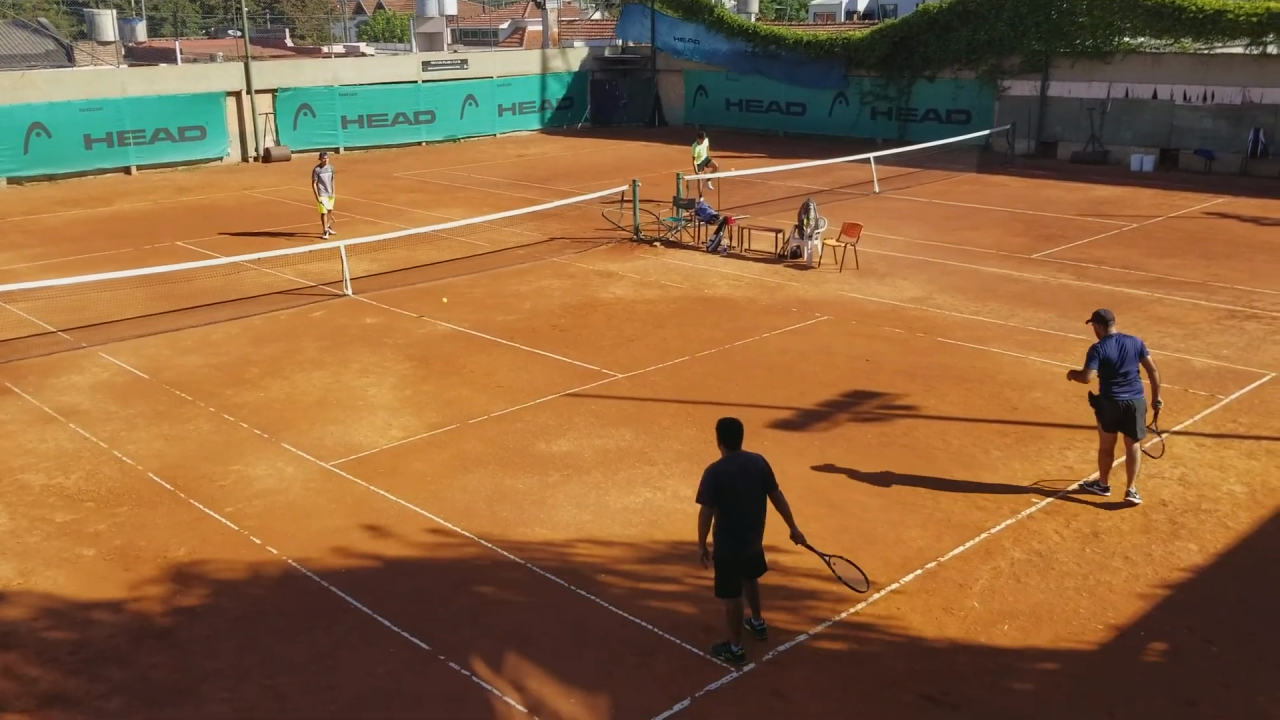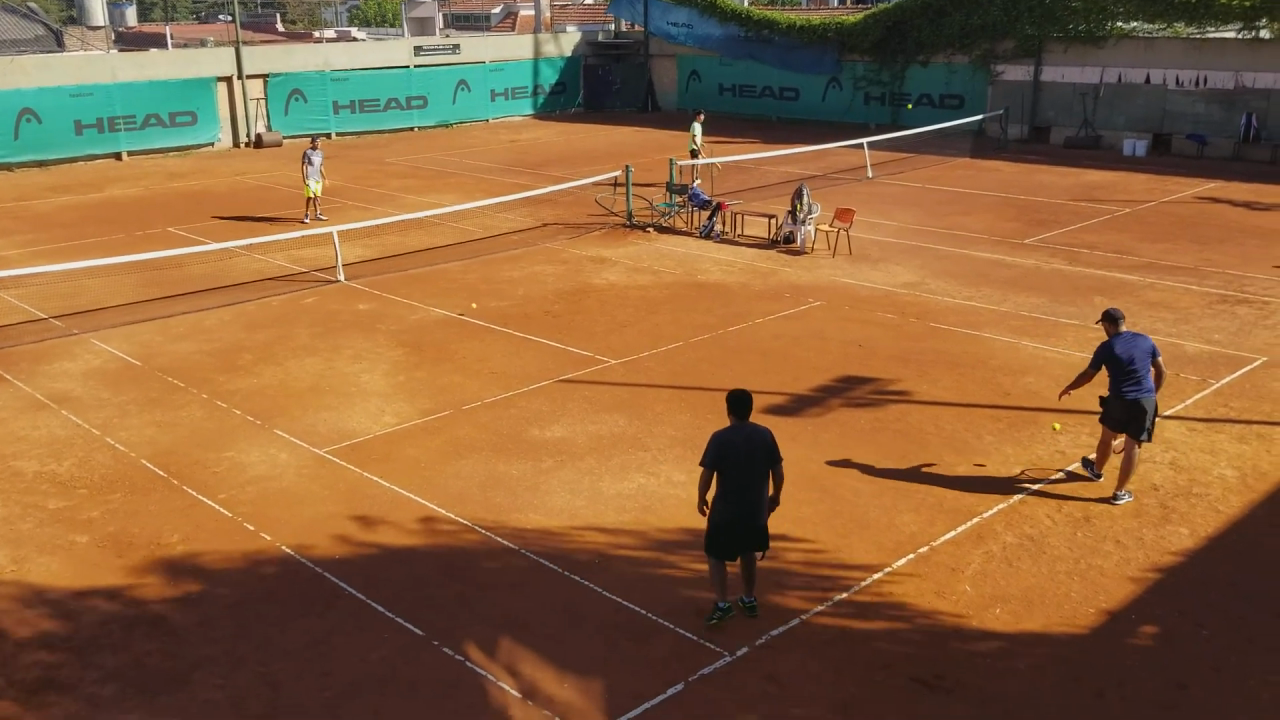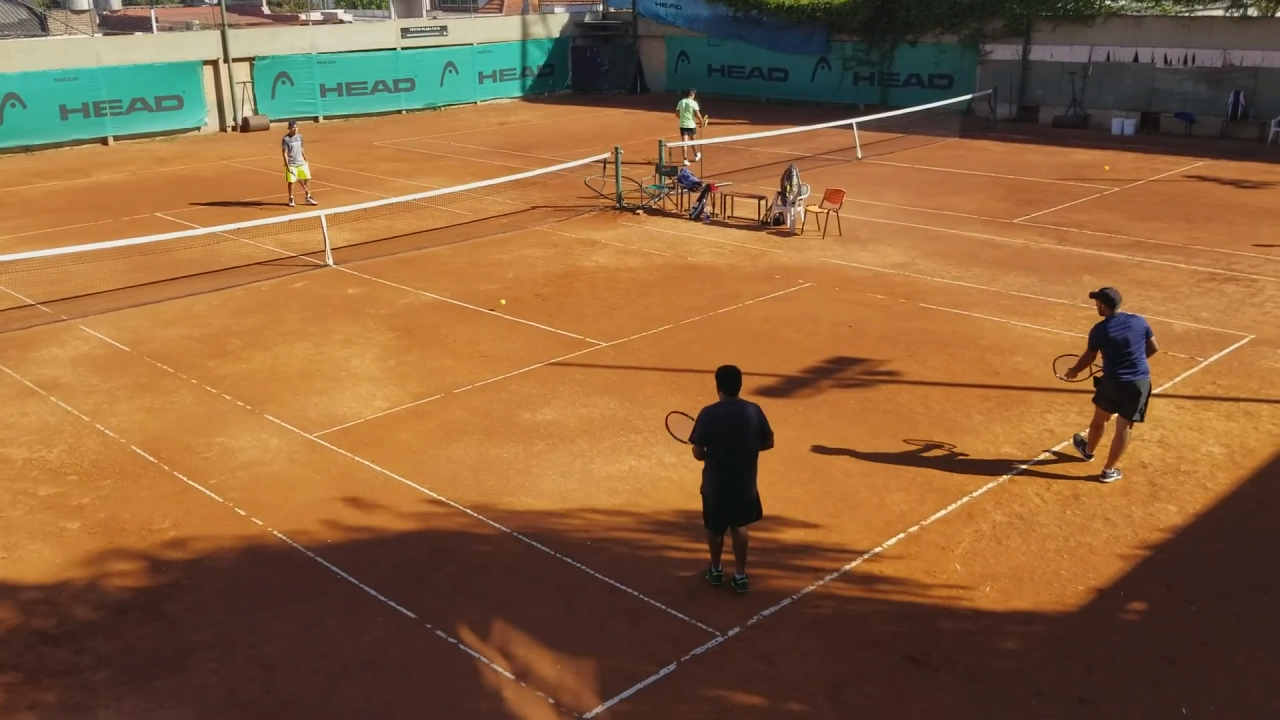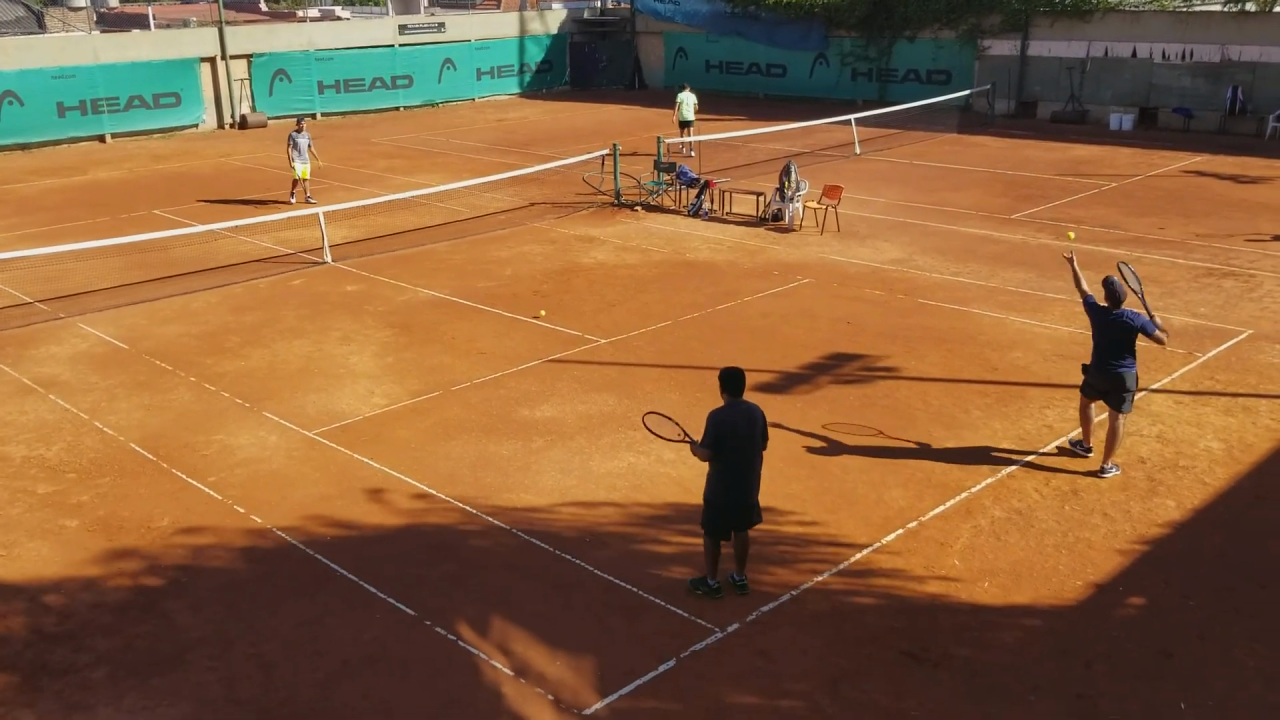
dt=0.5s
person 1, frame 1
left shoulder: (714, 472)
right shoulder: (758, 462)
left elbow: (706, 512)
right elbow: (777, 497)
left wrist: (702, 545)
right wrist: (793, 528)
left hip: (727, 543)
right hip: (753, 539)
left knee: (731, 594)
right knee: (750, 578)
left ankle: (735, 648)
right ankle: (757, 622)
person 1, frame 2
left shoulder: (720, 438)
right shoulder: (765, 435)
left elbow: (707, 475)
right elbow: (777, 471)
left wrist: (701, 500)
right wrist: (775, 496)
left hip: (725, 511)
right hip: (756, 509)
left knee: (716, 556)
right knee: (748, 554)
left ankle: (722, 604)
right ankle: (749, 599)
person 1, frame 3
left shoulder: (708, 414)
right shoulder: (754, 411)
left elbow: (697, 452)
right elbow: (768, 442)
left wrist: (706, 456)
left hip: (715, 484)
right hip: (745, 483)
left knee: (714, 528)
right knee: (740, 526)
left ankle: (715, 570)
right ankle: (740, 576)
person 1, frame 4
left shoulder: (718, 416)
right shoulder: (756, 412)
left elbow: (706, 455)
right elbow: (763, 445)
left wrist: (695, 448)
left hip: (721, 489)
right hip: (748, 486)
left knee: (712, 533)
right knee: (742, 531)
left ankle: (711, 582)
right ankle: (740, 577)
person 2, frame 1
left shoulder: (1098, 349)
right shoulder: (1135, 342)
left elbow: (1087, 378)
right elbow: (1153, 370)
left wrist: (1072, 375)
right wrist: (1156, 396)
left hip: (1109, 402)
right hip: (1136, 400)
left knee: (1107, 445)
right knee: (1133, 445)
left ankle: (1103, 484)
right ankle: (1131, 489)
person 2, frame 2
left shoulder: (1106, 347)
right shoulder: (1146, 341)
left elbow: (1088, 375)
right elbow: (1161, 372)
left wrist: (1067, 389)
right wrist: (1153, 392)
left hip: (1119, 401)
right hip: (1146, 401)
left knee: (1107, 438)
right knee: (1133, 447)
left ankle: (1097, 470)
right ankle: (1120, 492)
person 2, frame 3
left shoulder: (1099, 329)
right shoulder: (1139, 322)
left elbow: (1089, 358)
right elbow: (1153, 348)
left wrist: (1074, 371)
left hip: (1113, 382)
right hip: (1140, 382)
left knee: (1100, 418)
right knee: (1125, 426)
left ankle: (1088, 450)
right ankle: (1109, 469)
person 2, frame 4
left shoulder: (1097, 313)
right shoulder: (1136, 319)
left elbow: (1082, 289)
right elbow: (1163, 340)
left wrist: (1073, 266)
right wrist: (1155, 322)
left hip: (1098, 372)
right hip: (1125, 375)
left knee: (1086, 402)
right knee: (1117, 419)
left ankle: (1086, 445)
right ankle: (1107, 465)
